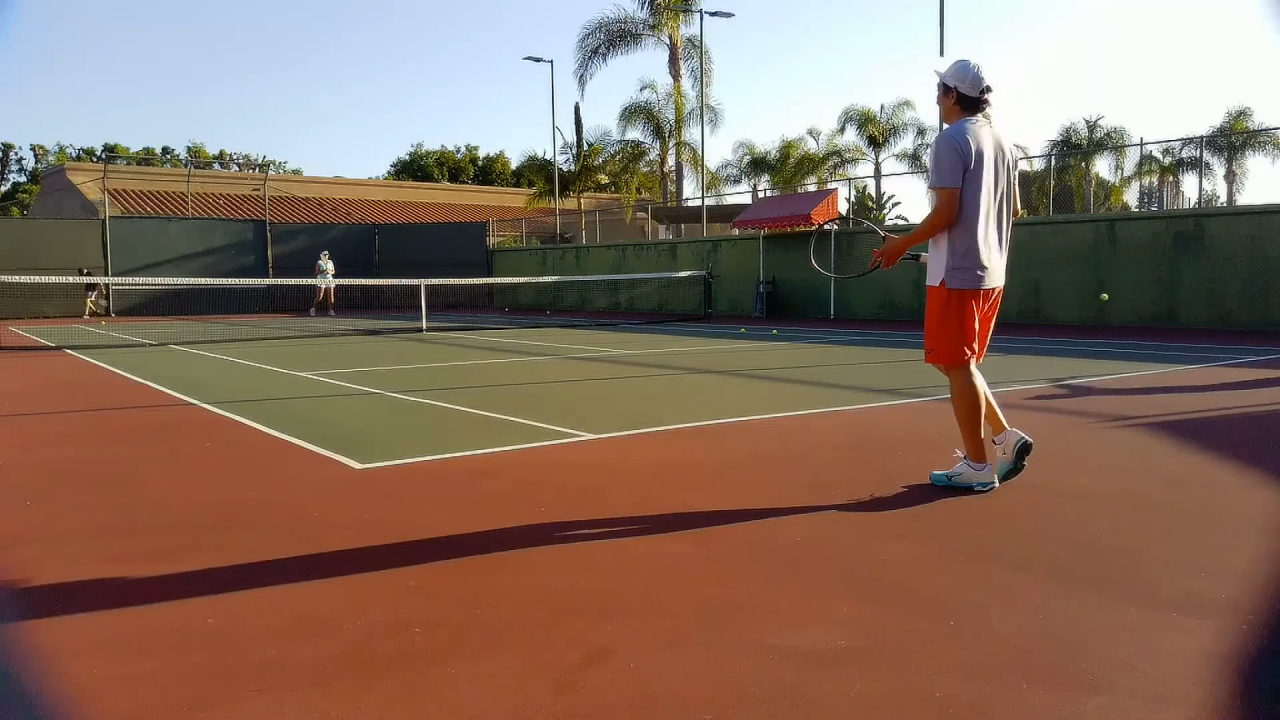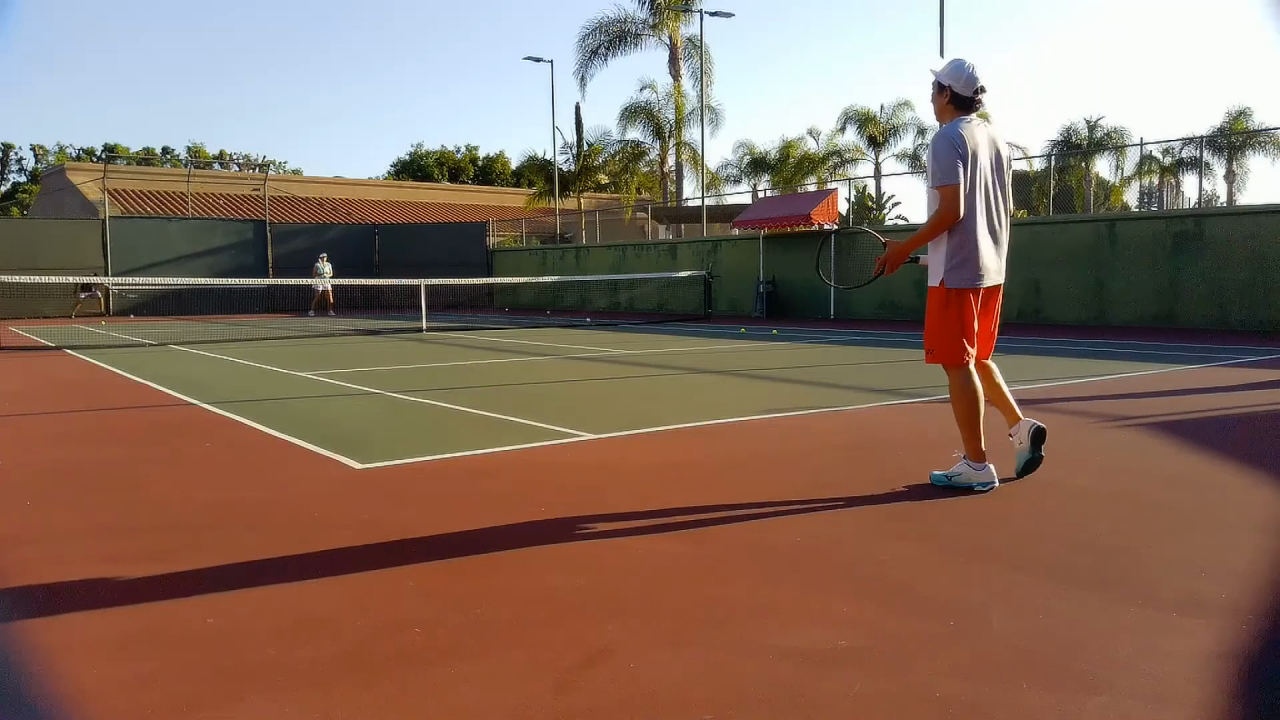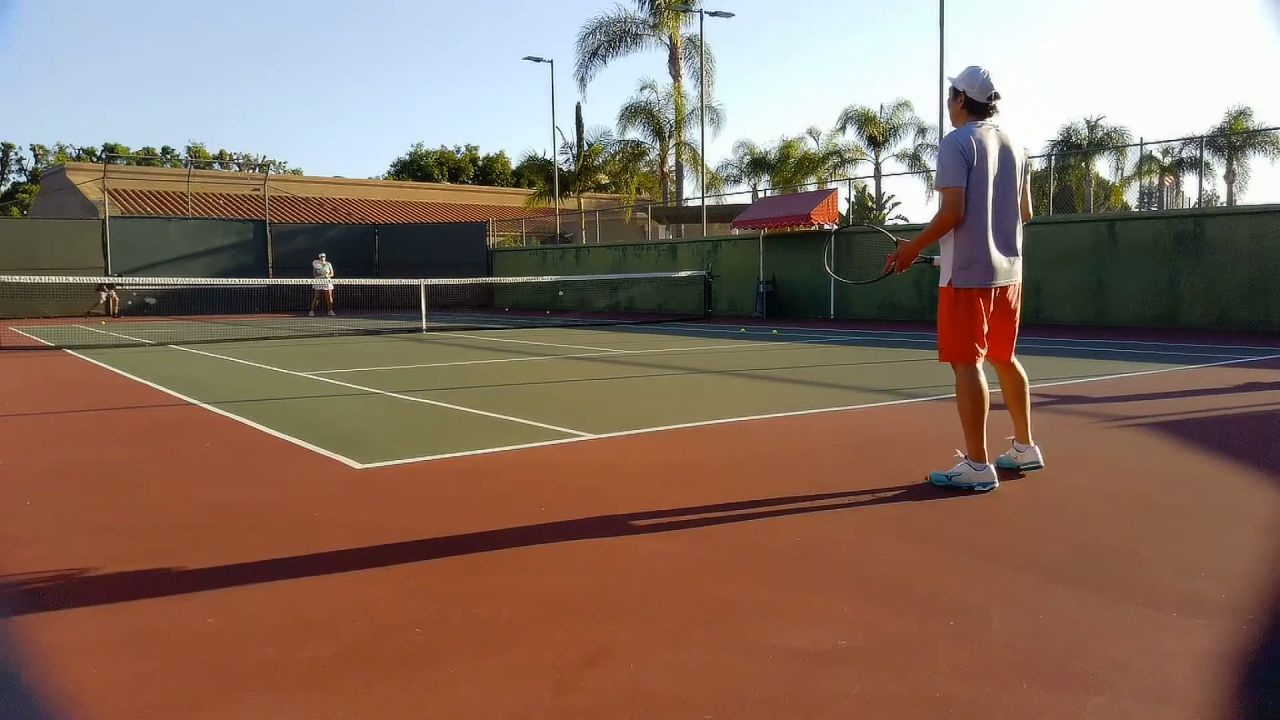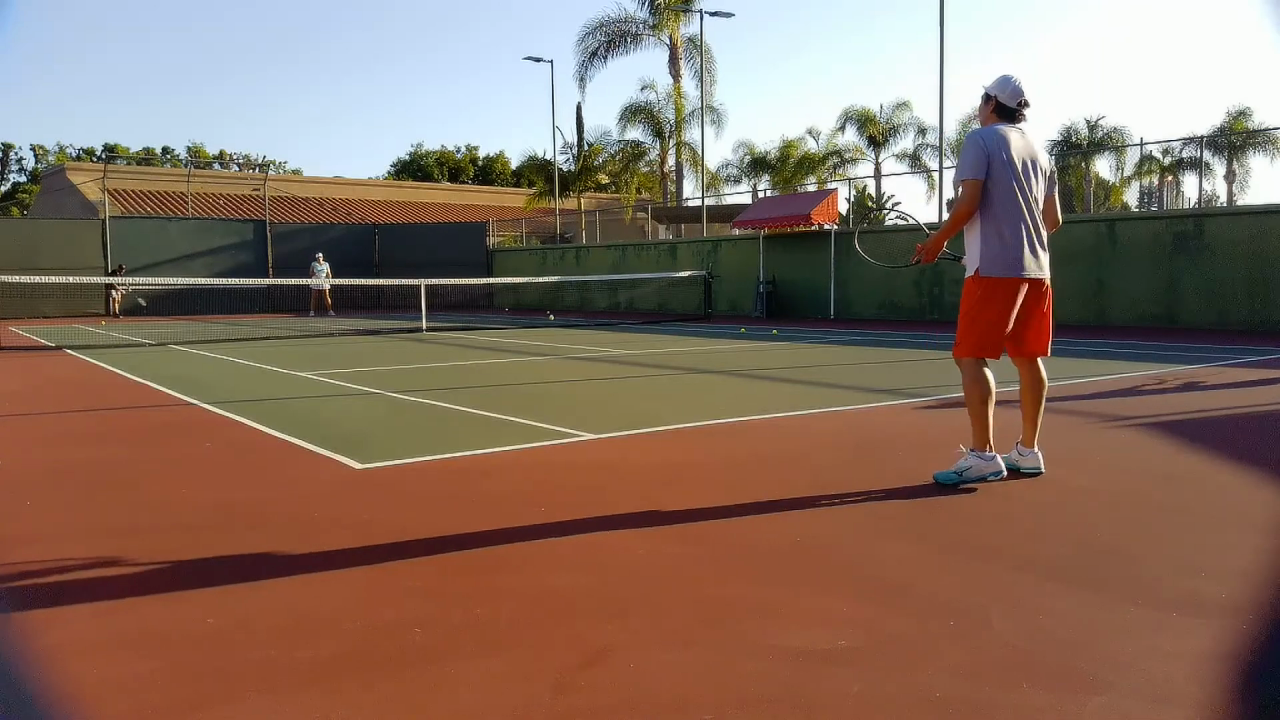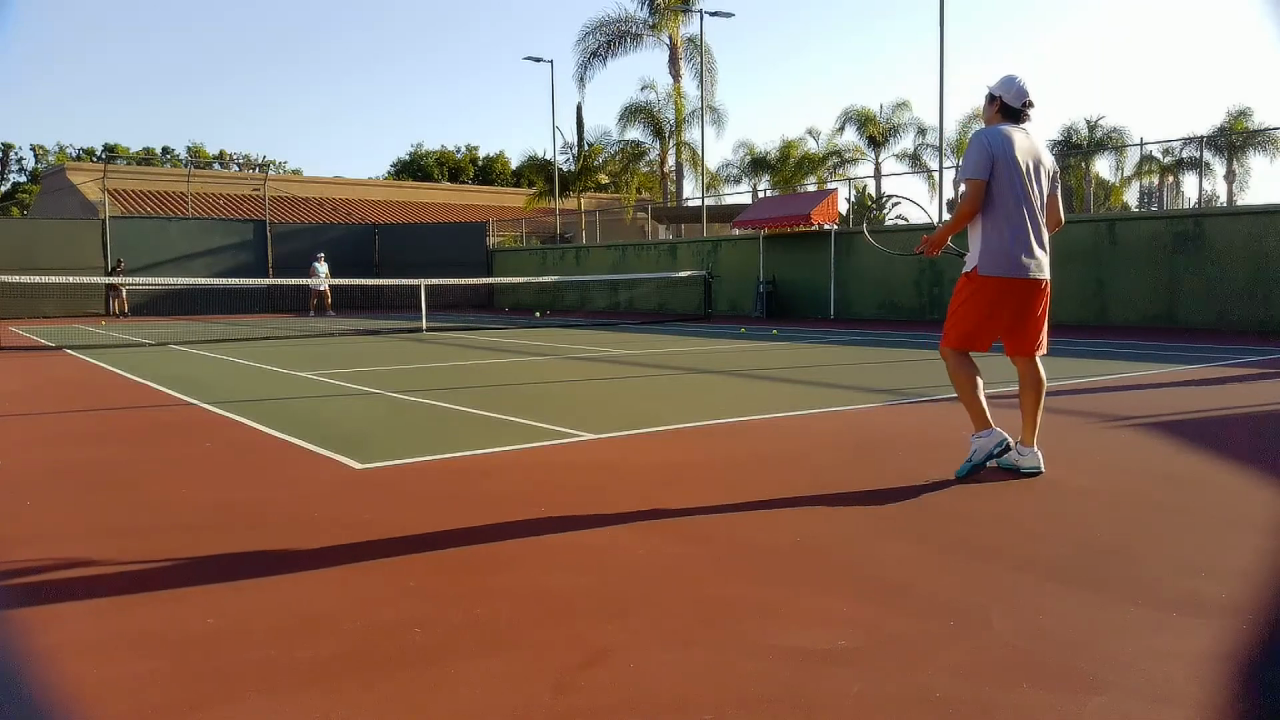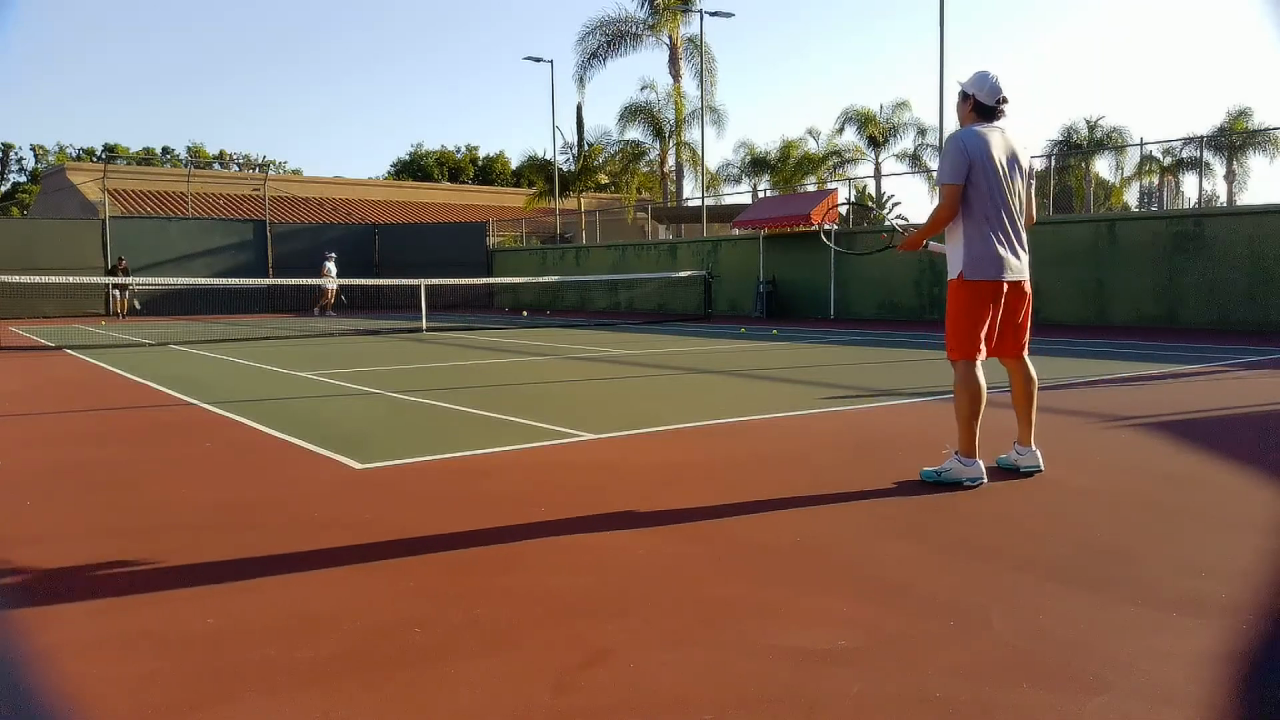
dt=0.4s
person 1, frame 1
left shoulder: (952, 138)
right shoulder: (1002, 142)
left elbow: (946, 212)
right elbow: (1013, 210)
left wrist: (902, 244)
left hip: (956, 272)
right hip: (991, 270)
left knee: (956, 365)
right knee: (963, 364)
left ankle: (978, 465)
right ankle: (1005, 438)
person 1, frame 2
left shoulder: (948, 138)
right shoulder: (995, 139)
left elbow: (950, 211)
right elbow: (1007, 207)
left wrist: (905, 247)
left hip: (955, 272)
right hip: (990, 268)
left knee: (958, 365)
right knee: (976, 358)
left ankle: (977, 466)
right ankle: (1022, 426)
person 1, frame 3
left shoulder: (957, 141)
right shoulder: (1013, 146)
left elbow: (953, 212)
right elbow: (1025, 212)
left wrist: (913, 248)
left hip: (967, 271)
right hip: (1007, 270)
left knee: (966, 363)
right knee: (1003, 358)
left ankle: (978, 466)
right ankle: (1025, 447)
person 1, frame 4
left shoulder: (980, 139)
right shoulder: (1038, 151)
left elbow: (968, 203)
right elbow: (1053, 219)
left wrist: (938, 240)
left hip: (993, 267)
right hip: (1035, 267)
left knee: (971, 356)
right knee: (1028, 357)
left ankle: (983, 454)
right ankle: (1028, 450)
person 1, frame 5
left shoulder: (986, 139)
right shoulder: (1043, 152)
left elbow: (972, 202)
right elbow: (1055, 219)
left wrist: (942, 235)
left hip: (991, 266)
right hip: (1035, 268)
left knee: (954, 348)
right knee: (1026, 356)
left ankle: (986, 434)
right ankle: (1028, 450)
person 1, frame 6
left shoulder: (961, 141)
right shoulder: (1017, 148)
left elbow: (948, 207)
right elbow: (1029, 216)
left wrist: (918, 237)
left hip: (975, 269)
right hip: (1016, 268)
left knee: (967, 361)
right knee: (1016, 358)
left ankle: (967, 461)
right ankle: (1026, 449)
